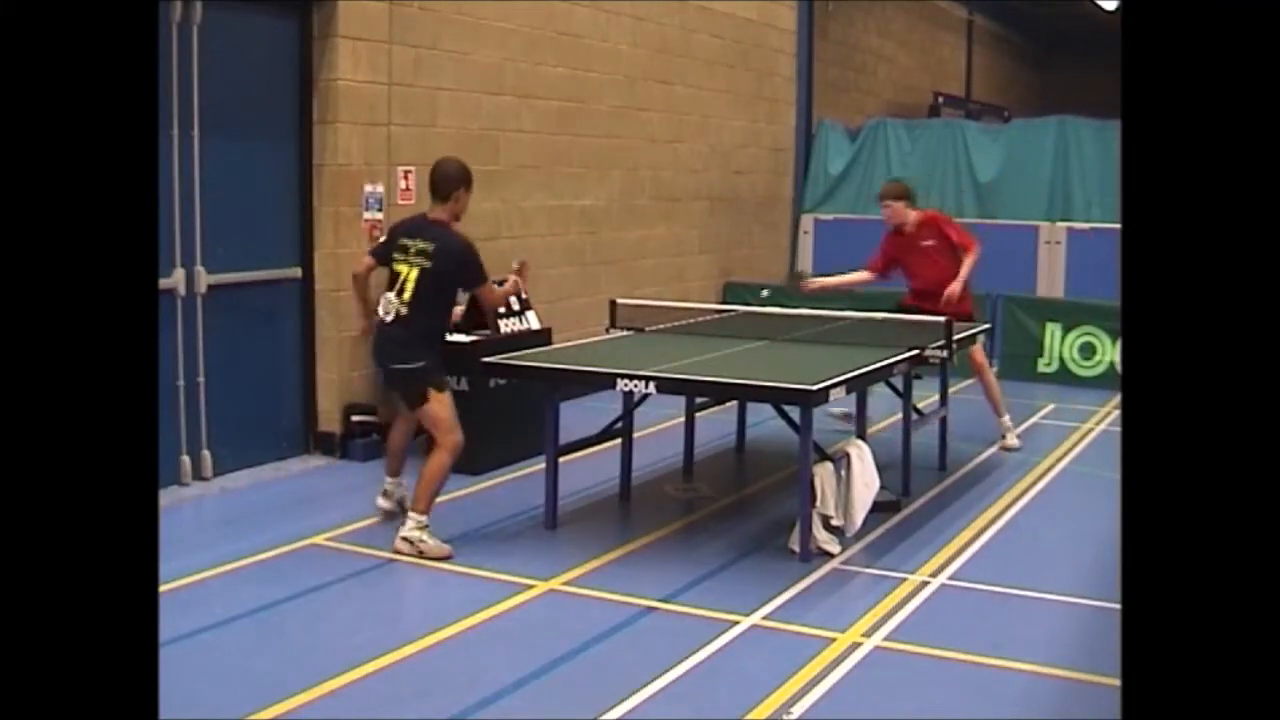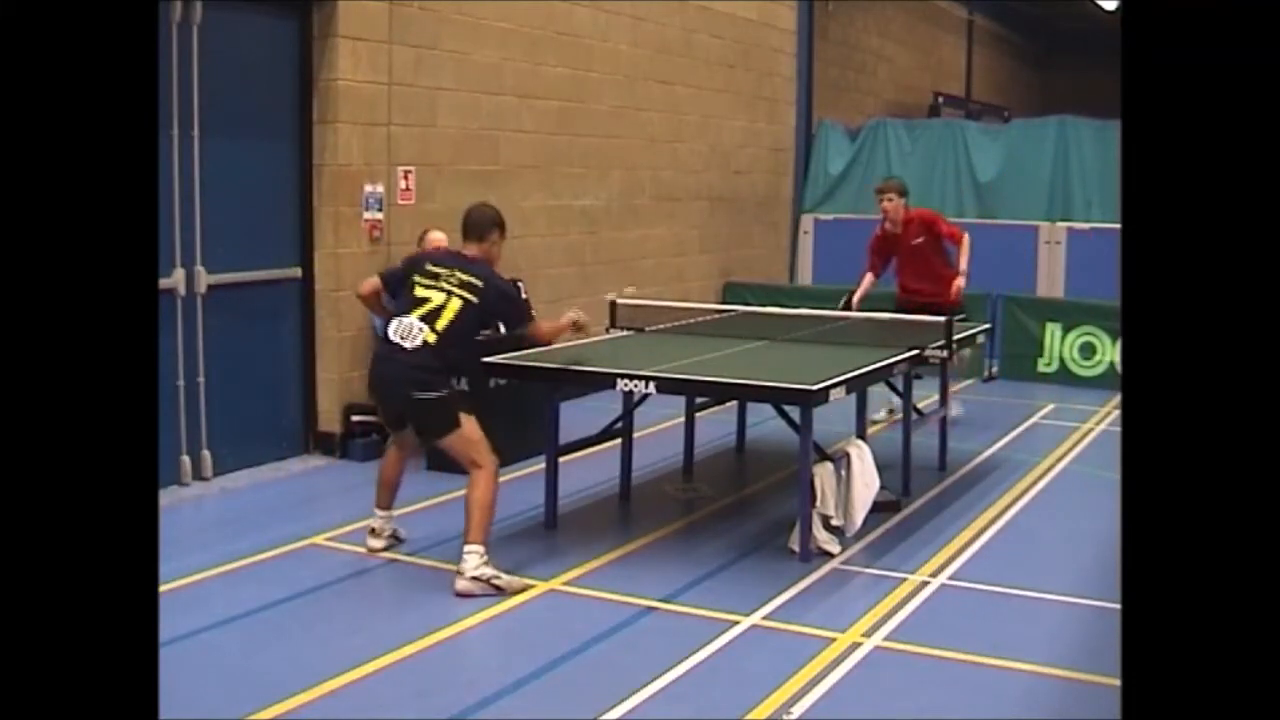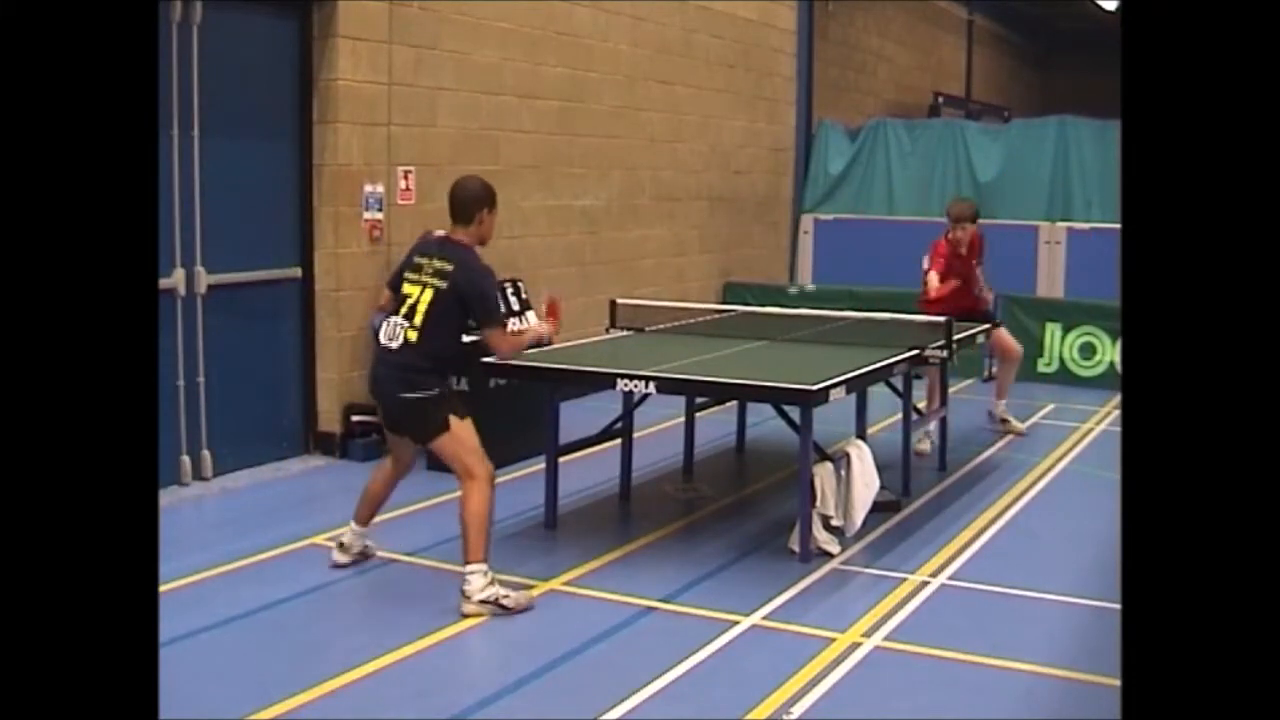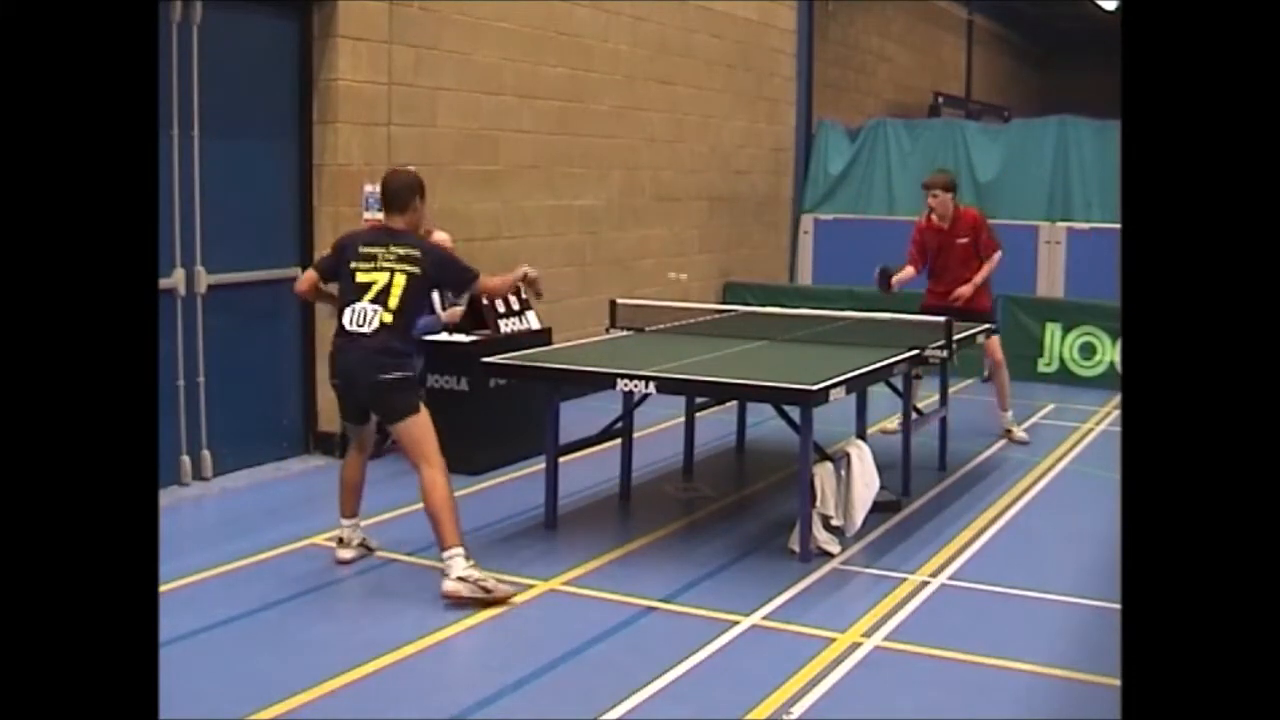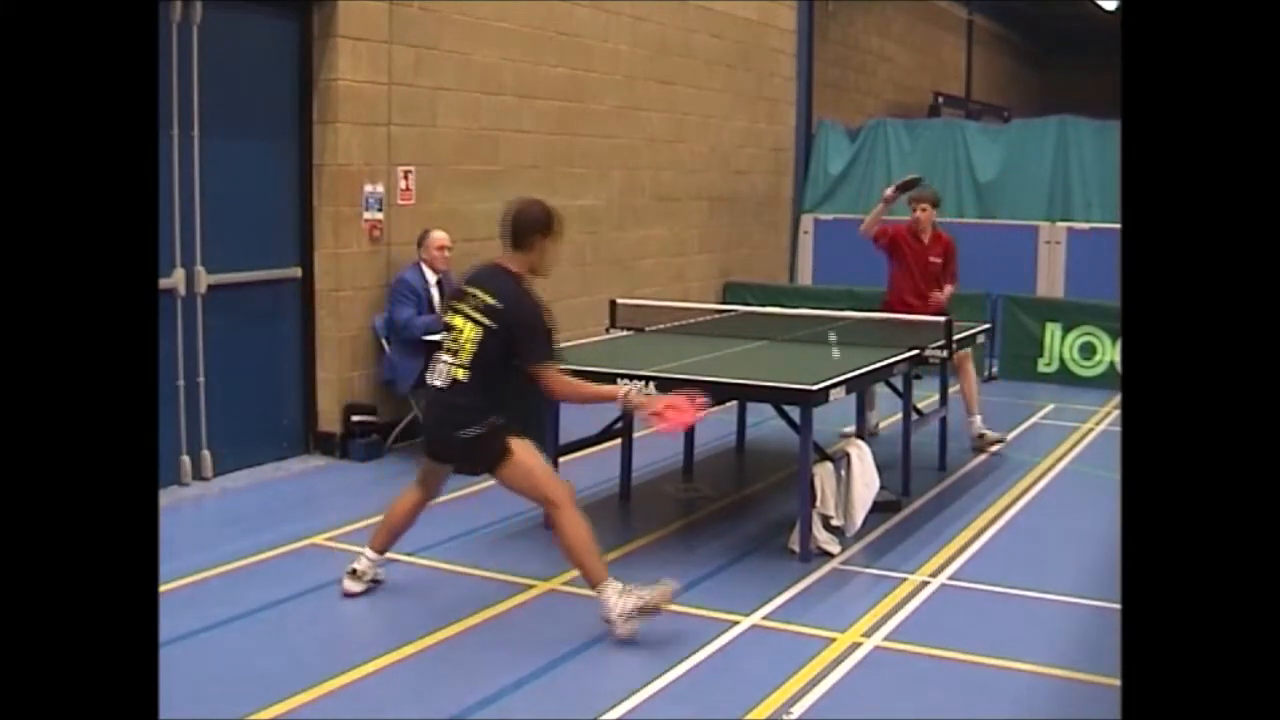
dt=0.7s
person 1, frame 1
left shoulder: (403, 230)
right shoulder: (457, 247)
left elbow: (360, 273)
right elbow: (491, 300)
left wrist: (369, 315)
right wrist: (512, 286)
left hip: (388, 345)
right hip: (414, 355)
left knee: (408, 418)
right knee: (449, 440)
left ankle: (391, 492)
right ankle: (413, 532)
person 1, frame 2
left shoulder: (422, 262)
right shoulder: (493, 285)
left elbow: (365, 292)
right elbow: (541, 333)
right wrist: (573, 319)
left hip: (383, 374)
right hip: (424, 386)
left knee: (401, 444)
right knee: (483, 468)
left ankle: (379, 528)
right ankle: (473, 567)
person 1, frame 3
left shoulder: (421, 250)
right shoulder: (473, 271)
left elbow: (388, 302)
right elbow: (502, 347)
right wrist: (539, 333)
left hip: (385, 376)
right hip: (420, 386)
left knee: (398, 462)
right knee: (478, 476)
left ankle: (352, 542)
right ankle: (477, 585)
person 1, frame 4
left shoulder: (351, 244)
right shoulder: (428, 254)
left elbow: (304, 288)
right elbow: (491, 287)
right wrist: (521, 274)
left hip: (344, 366)
right hip: (390, 372)
left knee: (359, 447)
right knee: (431, 465)
left ankle: (348, 537)
right ankle: (457, 569)
person 1, frame 5
left shoulder: (474, 281)
right shoulder: (522, 306)
right elbow: (556, 387)
right wrist: (621, 395)
left hip: (438, 412)
right hip: (474, 422)
left knee: (423, 487)
right knee: (560, 499)
left ankle: (363, 569)
right ankle: (614, 602)
person 2, frame 1
left shoulder: (936, 221)
right shoulder: (892, 238)
left elbow: (972, 249)
right elbow: (870, 273)
left wrist: (959, 281)
right wrist: (823, 282)
left hip: (954, 305)
right hip: (917, 304)
left knee: (978, 362)
left ankle: (1006, 427)
person 2, frame 2
left shoulder: (925, 219)
right shoulder: (880, 236)
left elbow: (963, 237)
right elbow: (874, 271)
left wrist: (962, 274)
right wrist: (857, 295)
left hip: (943, 295)
right hip: (909, 297)
left knee: (958, 353)
right ankle: (894, 404)
person 2, frame 3
left shoulder: (976, 238)
right shoulder: (942, 248)
right elbow: (933, 272)
left wrist: (982, 288)
right wrist: (932, 287)
left hip: (970, 306)
right hip: (940, 311)
left knee: (1014, 352)
right knee: (937, 364)
left ankle: (999, 411)
right ankle: (928, 431)
person 2, frame 4
left shoulder: (973, 219)
right shoulder: (922, 227)
left elbow: (995, 254)
right elbow: (915, 265)
left wrist: (972, 285)
right wrist: (896, 279)
left hip: (975, 302)
right hip: (938, 302)
left knee: (996, 359)
left ankle: (1008, 423)
person 2, frame 5
left shoulder: (945, 242)
right shoulder: (899, 234)
left elbow: (950, 280)
right elbow: (866, 231)
left wrist: (945, 295)
right wrist: (884, 203)
left hip: (933, 313)
right hip: (898, 312)
left knee: (963, 357)
left ankle: (977, 429)
right ankle: (868, 421)
